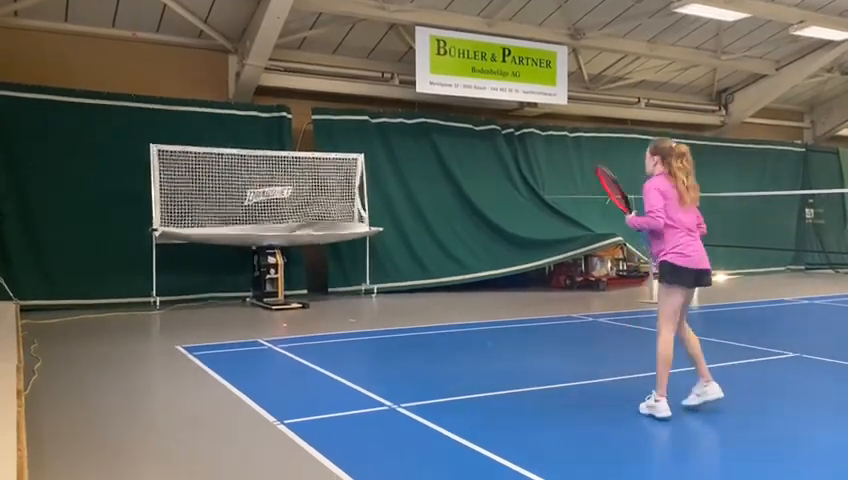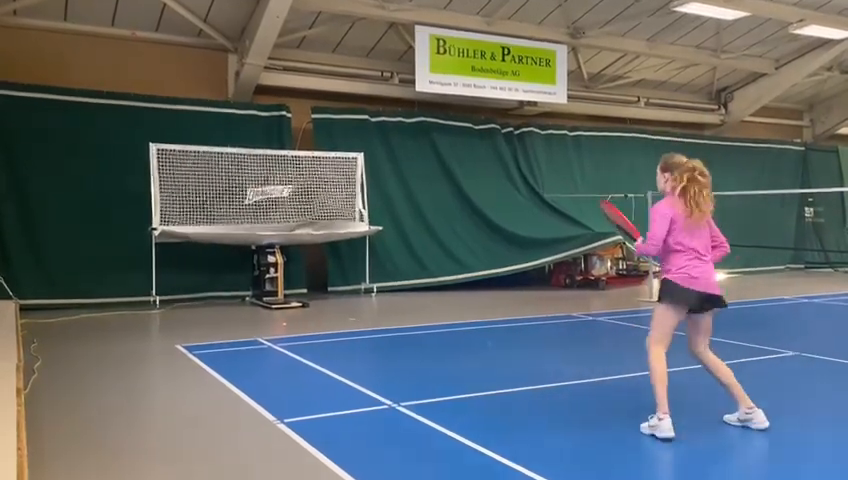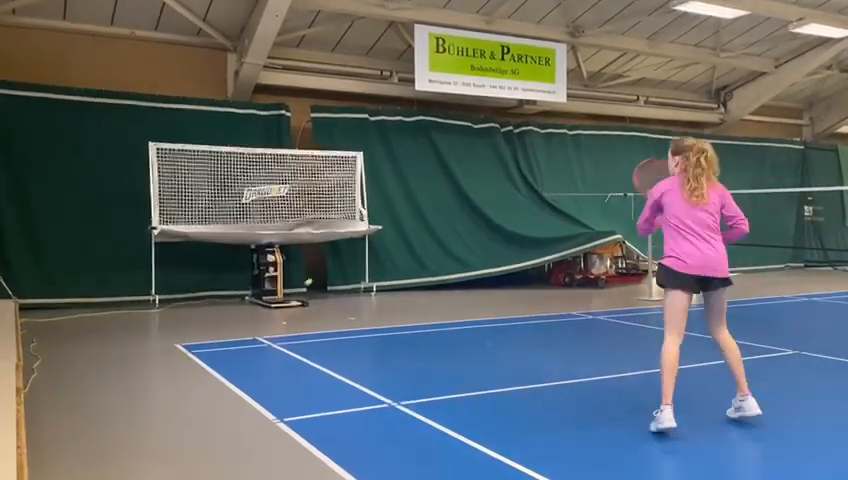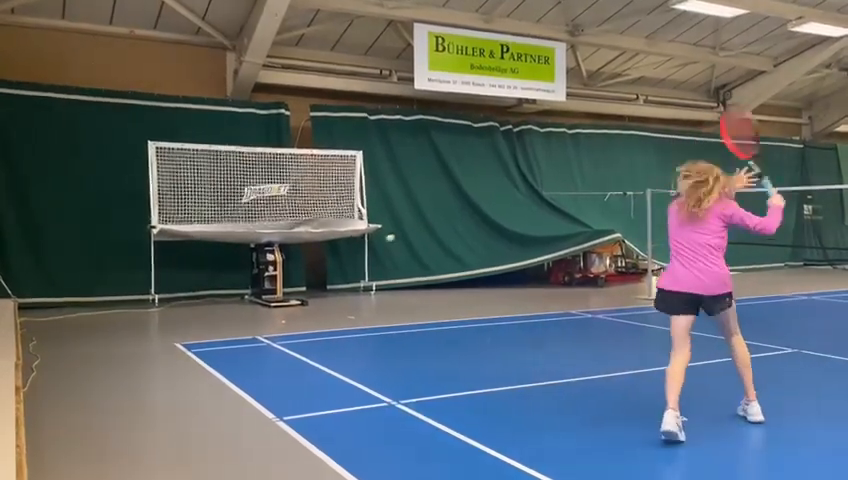
dt=0.2s
person 1, frame 1
left shoulder: (655, 184)
right shoulder: (681, 188)
left elbow: (656, 219)
right elbow: (700, 227)
left wrist: (632, 220)
left hip: (677, 261)
right hip: (695, 262)
left knee: (666, 328)
right knee: (679, 325)
left ankle: (659, 399)
right ankle: (706, 383)
person 1, frame 2
left shoulder: (662, 207)
right shoulder: (700, 208)
left elbow: (652, 249)
right elbow: (722, 247)
left wrist: (639, 246)
left hip: (681, 283)
right hip: (708, 286)
left knee: (655, 347)
right knee: (700, 350)
left ankle: (662, 419)
right ankle: (750, 411)
person 1, frame 3
left shoulder: (662, 188)
right shoulder: (716, 190)
left elbow: (643, 228)
right elbow: (741, 228)
left hip: (680, 266)
right hip: (715, 266)
left knee: (673, 336)
right knee: (719, 331)
left ankle: (666, 409)
right ankle: (745, 399)
person 1, frame 4
left shoulder: (675, 208)
right shoulder: (724, 206)
right elbow: (765, 228)
left wrist: (727, 188)
right wrist: (776, 207)
left hip: (675, 287)
right hip: (714, 285)
left knee: (679, 354)
right knee: (734, 338)
left ankle: (671, 412)
right ankle: (751, 403)
